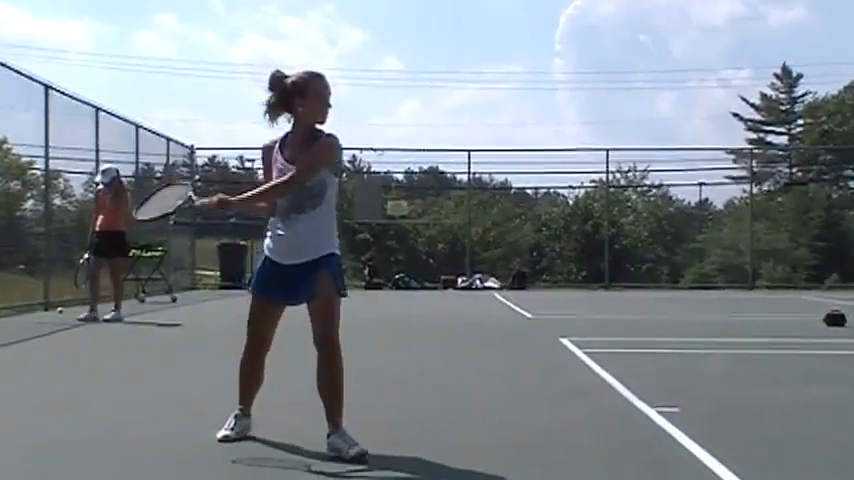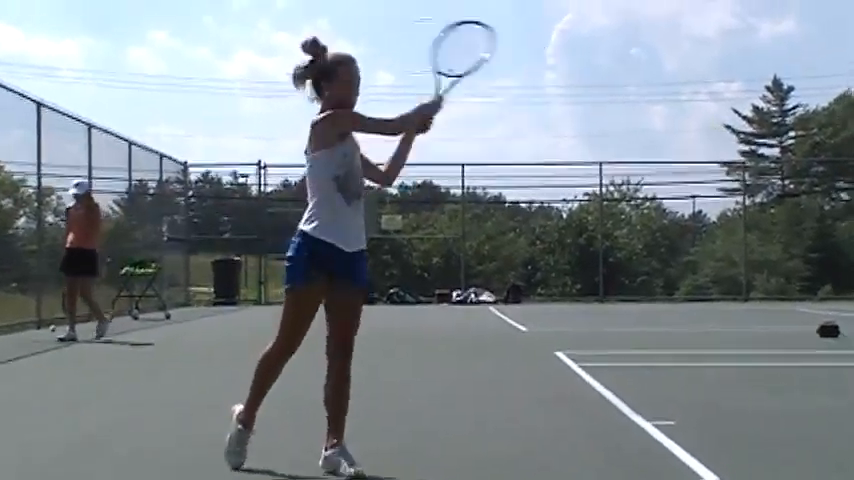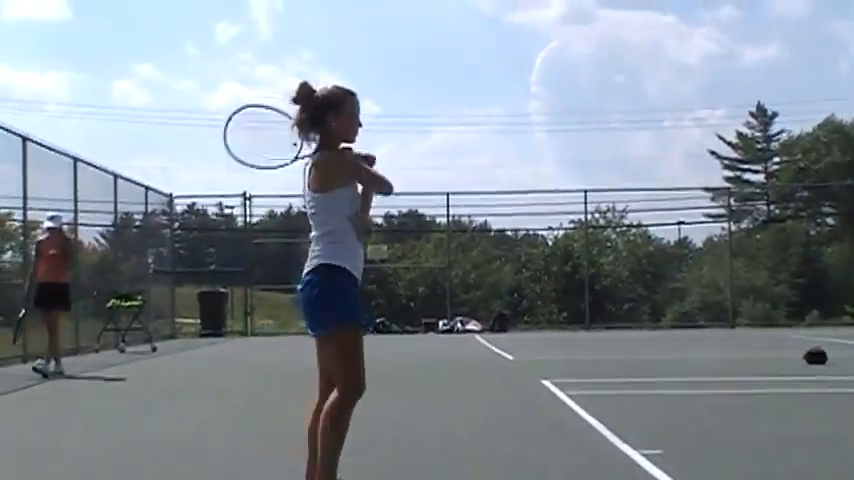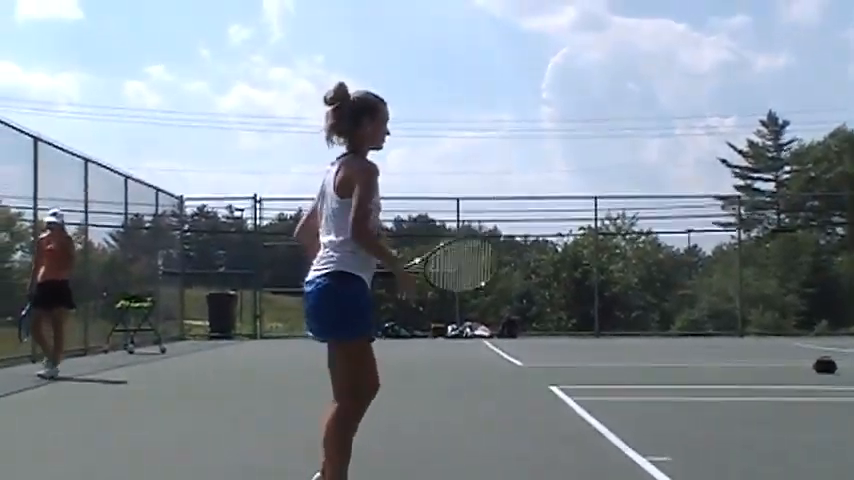
dt=0.4s
person 1, frame 1
left shoulder: (328, 145)
right shoulder: (274, 149)
left elbow: (290, 183)
right elbow: (272, 204)
left wrist: (233, 201)
right wrist: (232, 203)
left hip: (319, 259)
right hip: (277, 258)
left knee: (327, 342)
right knee: (255, 345)
left ankle: (336, 431)
right ankle: (242, 415)
person 1, frame 2
left shoulder: (349, 134)
right shoulder: (328, 122)
left elbow: (384, 178)
right elbow: (391, 126)
left wrist: (413, 131)
right wrist: (422, 112)
left hip: (351, 252)
right hip: (316, 245)
left knee: (342, 352)
right knee: (288, 342)
right ankle: (245, 419)
person 1, frame 3
left shoulder: (326, 165)
right shoulder: (339, 161)
left elbow: (356, 219)
right elbow: (384, 187)
left wrist: (364, 180)
right wrist: (367, 171)
left hip: (329, 280)
right hip: (331, 279)
left knee: (335, 389)
right knee: (349, 386)
person 1, frame 4
left shoulder: (335, 171)
right shoulder: (363, 169)
left elbow: (303, 234)
right elbow: (360, 232)
right wrist: (397, 266)
left hip: (325, 284)
right hip: (343, 287)
left knee: (364, 389)
right knee: (349, 398)
person 2, frame 1
left shoulder: (121, 193)
right shoulder: (99, 192)
left elbow: (113, 205)
right elbow: (96, 214)
left wrist: (111, 190)
right wrist: (91, 236)
left hip: (115, 235)
right hip: (100, 235)
left knee: (116, 276)
right knee: (93, 274)
left ankle: (117, 311)
right ankle: (93, 311)
person 2, frame 2
left shoulder: (92, 209)
right shoulder: (70, 209)
left elbow: (94, 230)
right elbow: (68, 232)
right wrist: (67, 250)
left hip: (86, 252)
right hip: (71, 252)
left knee: (84, 293)
right knee: (69, 293)
left ankle: (102, 320)
right ankle: (71, 330)
person 2, frame 3
left shoulder: (66, 243)
right shoulder: (41, 242)
left elbow: (69, 266)
right elbow: (35, 266)
right wrist: (28, 287)
left hip: (59, 286)
right hip: (43, 286)
left knee: (52, 327)
right knee: (52, 329)
left ankle: (46, 363)
right ankle: (57, 364)
person 2, frame 4
left shoulder: (66, 240)
right shoulder: (41, 240)
left elbow: (69, 264)
right elbow: (37, 264)
right wrist: (31, 286)
left hip: (59, 285)
right hip: (42, 285)
left knee: (58, 328)
right knee: (35, 327)
left ankle: (53, 366)
right ankle: (51, 357)
